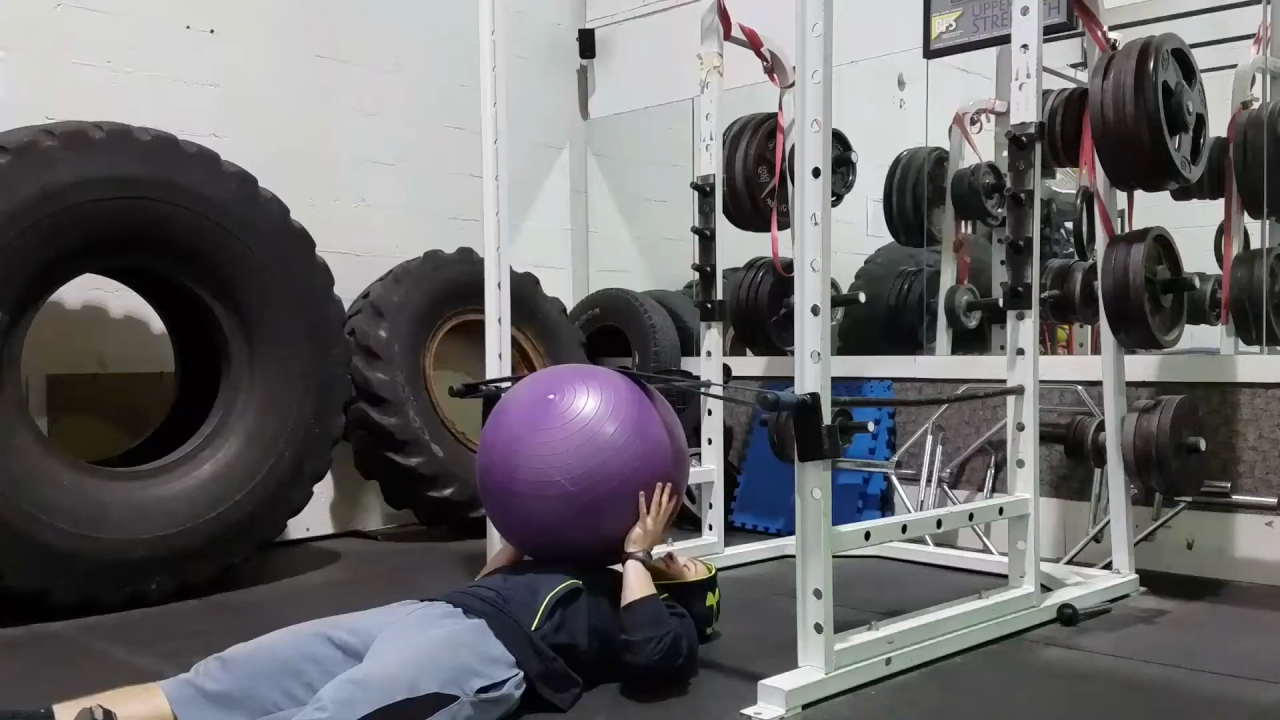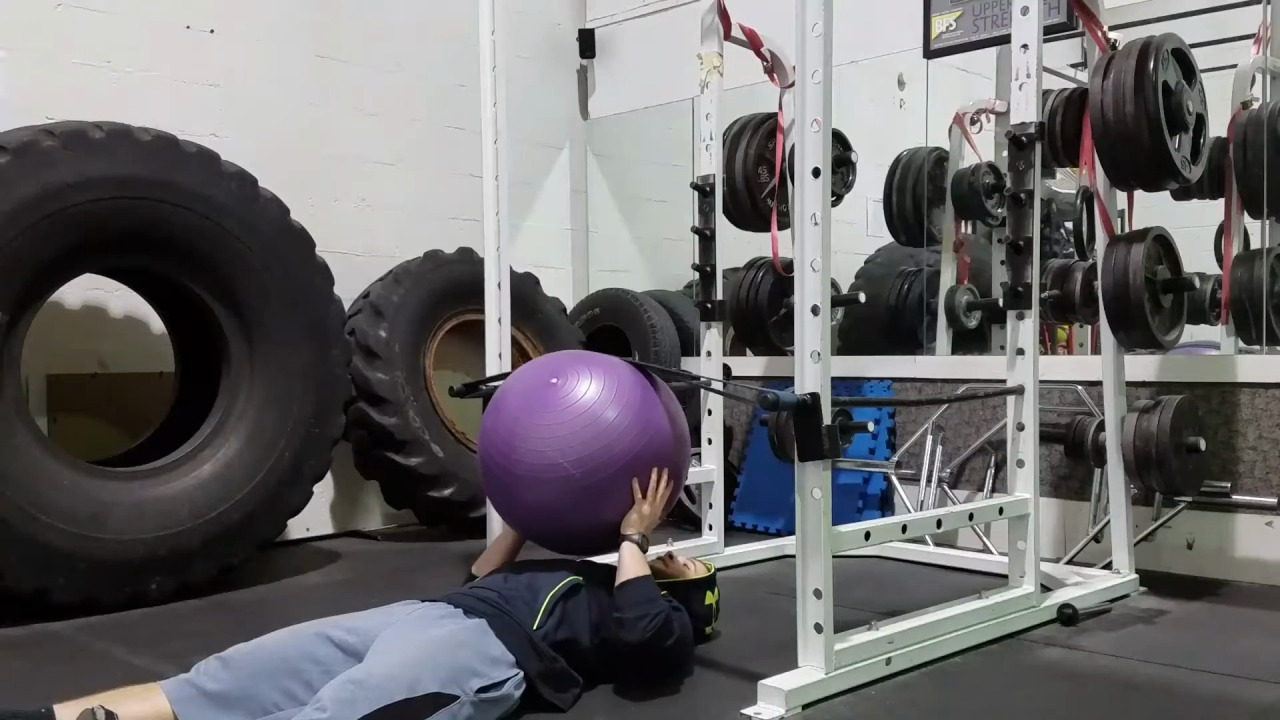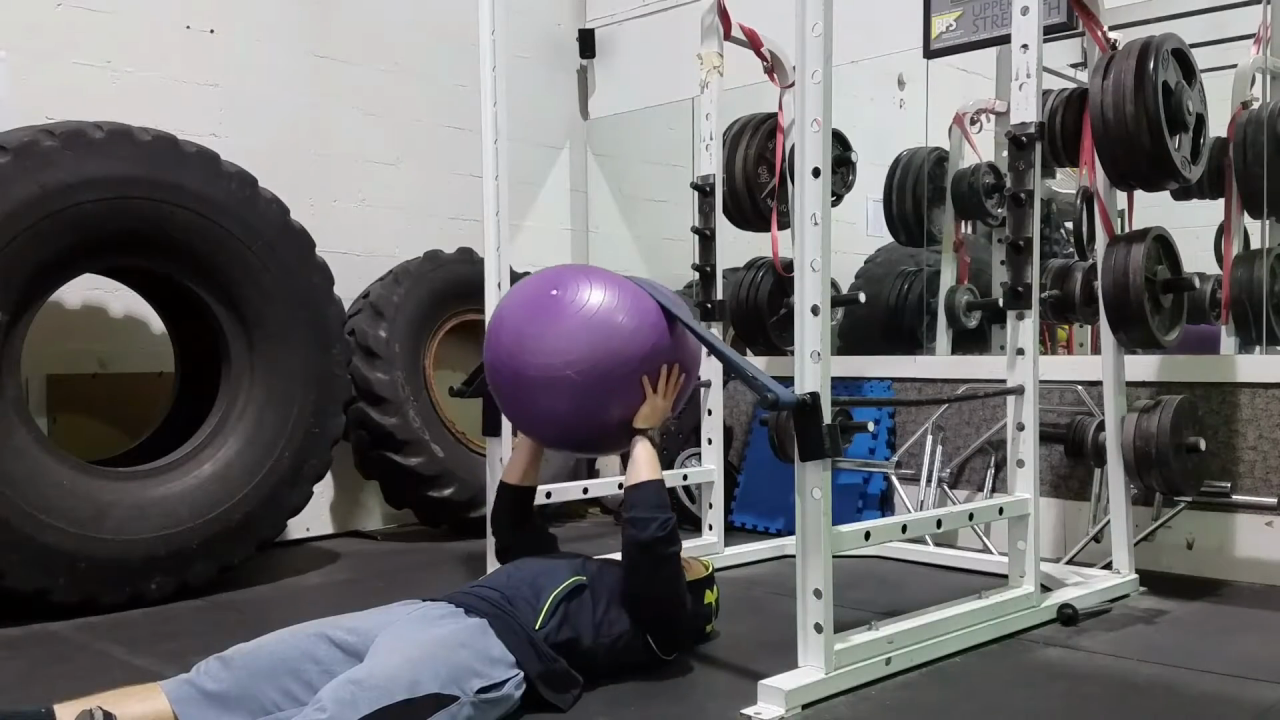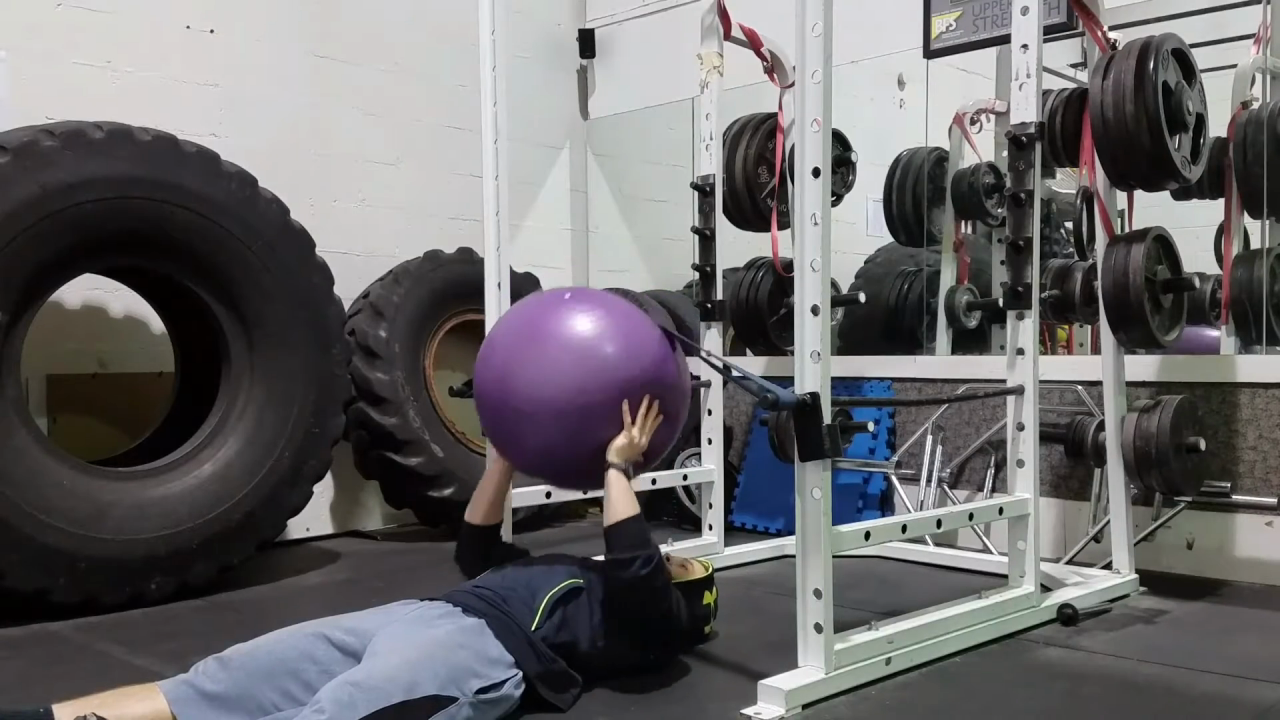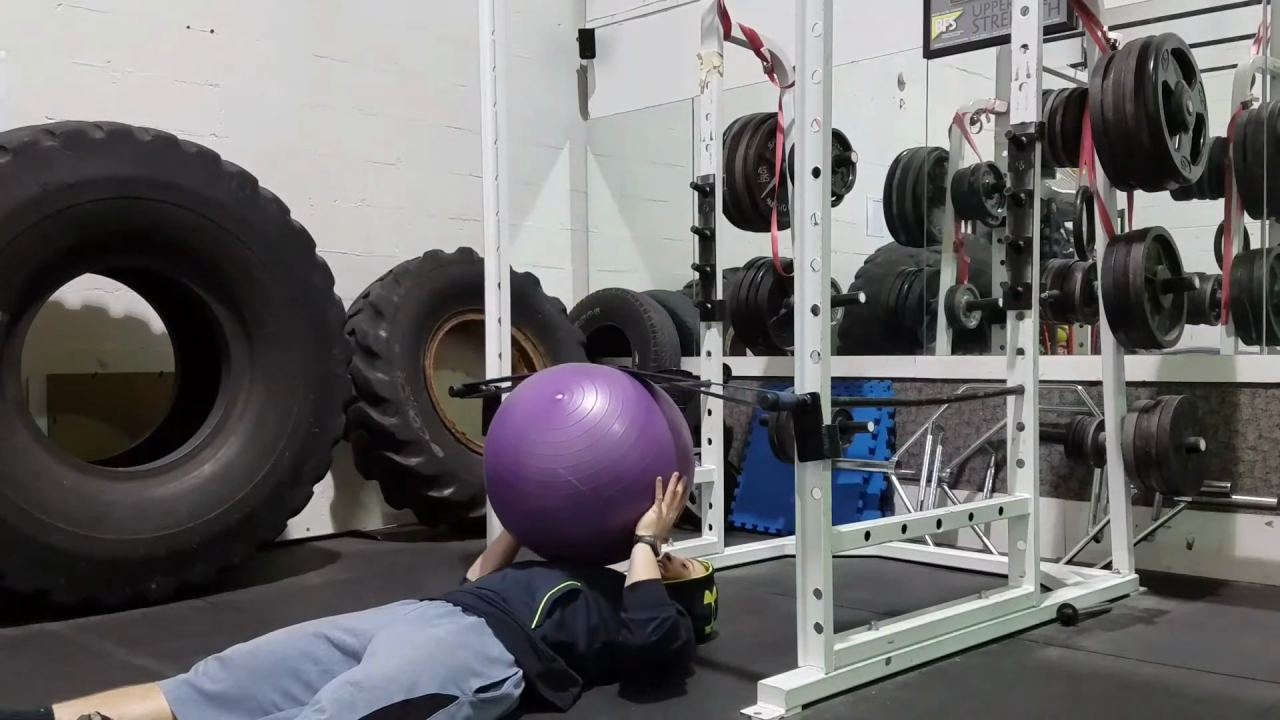
dt=0.7s
person 1, frame 1
left shoulder: (673, 628)
right shoulder: (593, 579)
left elbow: (647, 654)
right elbow: (486, 583)
left wrist: (638, 550)
left hip: (491, 653)
right hip: (421, 613)
person 1, frame 2
left shoulder: (669, 629)
right shoulder: (582, 577)
left elbow: (637, 631)
right elbow: (478, 585)
left wrist: (634, 534)
left hip: (491, 651)
right hip: (423, 616)
person 1, frame 3
left shoulder: (661, 620)
right shoulder: (575, 574)
left elbow: (651, 537)
right elbow: (512, 519)
left wrist: (644, 433)
left hip: (489, 651)
right hip: (422, 615)
person 1, frame 4
left shoulder: (658, 622)
right shoulder: (575, 575)
left elbow: (637, 567)
right elbow: (478, 547)
left wrist: (618, 466)
right wrist: (510, 451)
left hip: (489, 649)
right hip: (418, 614)
person 1, frame 5
left shoulder: (670, 631)
right shoulder: (593, 579)
left elbow: (644, 642)
right elbow: (476, 583)
left wrist: (646, 539)
left hip: (487, 651)
right hip: (418, 613)
